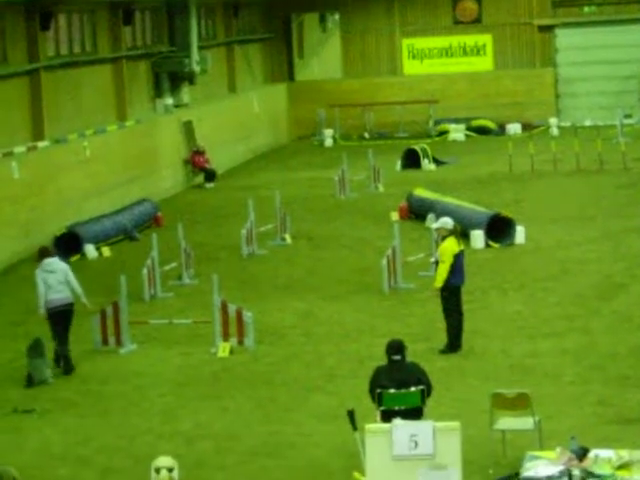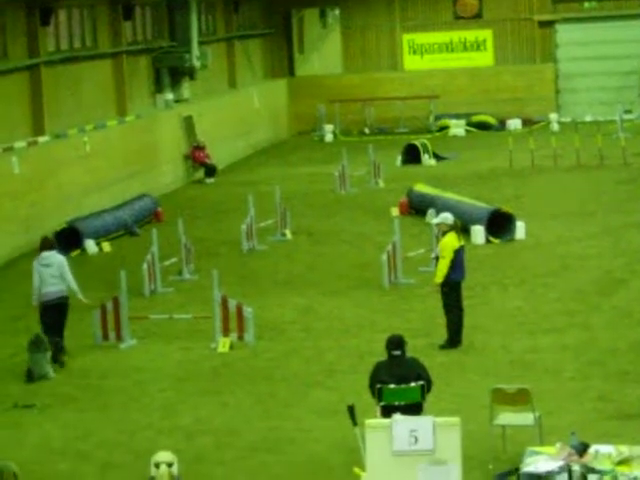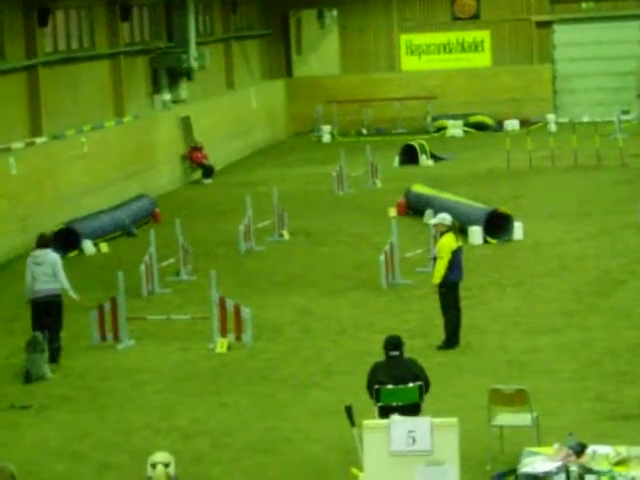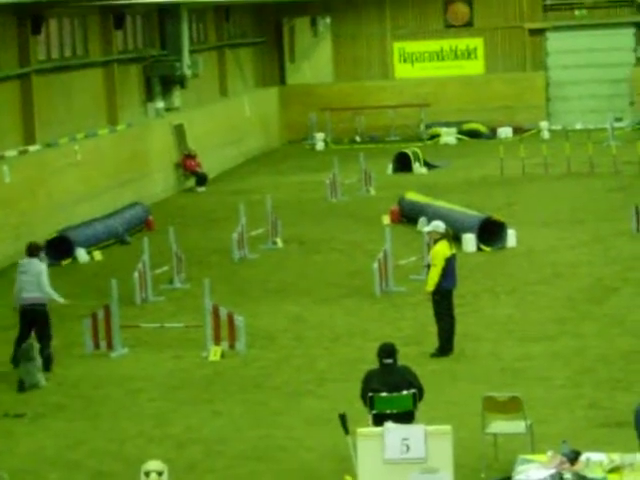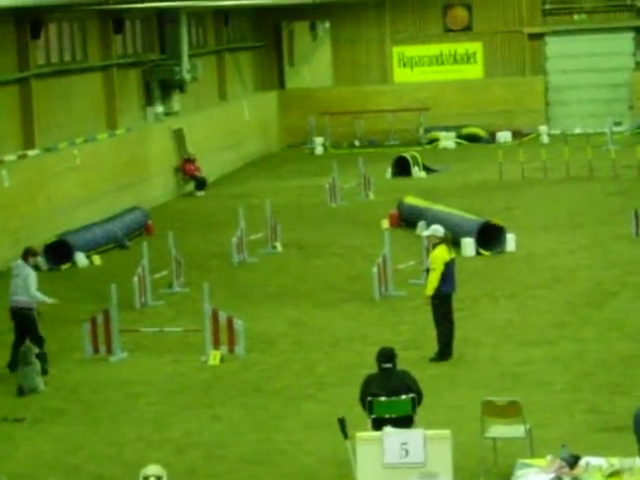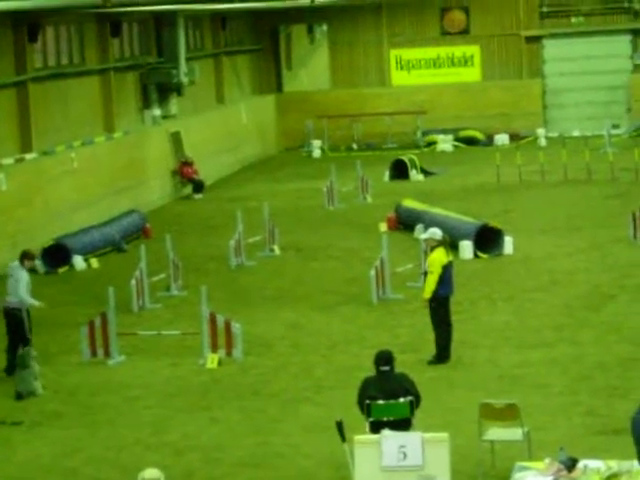
dt=0.2s
person 1, frame 1
left shoulder: (446, 246)
right shoulder: (456, 241)
left elbow: (444, 267)
left wrist: (438, 284)
left hip: (449, 284)
right hip: (457, 282)
left knee: (450, 314)
right knee: (456, 312)
left ankle: (452, 345)
right ankle: (456, 342)
person 1, frame 2
left shoulder: (447, 241)
right shoulder: (457, 237)
left elbow: (444, 262)
left wrist: (438, 280)
left hip: (449, 279)
right hip: (457, 277)
left knee: (450, 310)
right knee: (457, 308)
left ankle: (452, 341)
right ankle: (456, 338)
person 1, frame 3
left shoulder: (445, 242)
right shoulder: (454, 237)
left elbow: (442, 263)
left wrist: (436, 280)
left hip: (447, 280)
right hip: (455, 278)
left knee: (448, 310)
right knee: (454, 308)
left ankle: (450, 341)
right ankle: (454, 338)
person 1, frame 4
left shoulder: (438, 249)
right shoulder: (448, 245)
left elbow: (435, 270)
left wrist: (429, 287)
left hip: (440, 287)
right hip: (448, 285)
left knee: (442, 318)
right knee: (448, 316)
left ankle: (444, 349)
right ankle: (448, 346)
person 1, frame 5
left shoulder: (437, 254)
right shoulder: (447, 249)
left elbow: (435, 274)
left wrist: (429, 292)
left hip: (440, 291)
right hip: (448, 289)
left knee: (441, 322)
right knee: (447, 320)
left ankle: (443, 353)
right ankle: (447, 351)
person 1, frame 6
left shoulder: (435, 256)
right shoulder: (445, 252)
left elbow: (432, 277)
left wrist: (426, 295)
left hip: (437, 294)
right hip: (445, 292)
left knee: (439, 325)
right knee: (445, 323)
left ankle: (441, 356)
right ankle: (445, 353)
person 2, frame 1
left shoulder: (40, 270)
right shoulder: (62, 265)
left elbow: (41, 291)
right elbow: (73, 283)
left wrist: (41, 308)
right wrist: (83, 298)
left hip: (52, 306)
right hip: (67, 303)
left knee: (59, 337)
right knee: (63, 334)
left ankle: (68, 366)
right ankle: (58, 360)
person 2, frame 2
left shoulder: (37, 262)
right shoulder: (60, 259)
left elbow: (36, 283)
right elbow: (68, 277)
left wrist: (35, 300)
right wrist: (78, 293)
left hip: (46, 299)
right hip: (61, 297)
left knee: (48, 330)
right knee: (59, 328)
left ankle: (59, 352)
right ankle: (56, 356)
person 2, frame 3
left shoulder: (31, 259)
right shoulder: (54, 257)
left elbow: (28, 280)
right elbow: (61, 277)
left wrist: (29, 296)
right wrist: (70, 291)
left hip: (38, 297)
right hip: (54, 295)
left knee: (37, 327)
right knee: (54, 328)
right ankle: (54, 356)
person 2, frame 4
left shoulder: (21, 267)
right shoulder: (41, 266)
left elbow: (17, 288)
right elbow: (45, 287)
left wrist: (17, 303)
right wrist: (57, 298)
left hip: (25, 305)
right hip: (39, 304)
left knee: (23, 334)
right knee: (44, 336)
left ankle: (16, 360)
right ankle: (46, 364)
person 2, frame 5
left shoulder: (16, 270)
right shoulder: (29, 272)
left elbow: (12, 290)
right elbow: (32, 292)
left wrist: (12, 305)
right wrist: (46, 299)
left hip: (15, 307)
right hip: (26, 308)
left knee: (19, 337)
right knee: (37, 339)
left ankle: (13, 365)
right ankle: (42, 367)
person 2, frame 6
left shoulder: (14, 270)
right shoulder: (22, 274)
right elbow: (22, 294)
right wrist: (34, 302)
left hip: (8, 308)
right hip: (18, 309)
left knee: (13, 340)
right knee: (26, 339)
left ankle: (11, 368)
